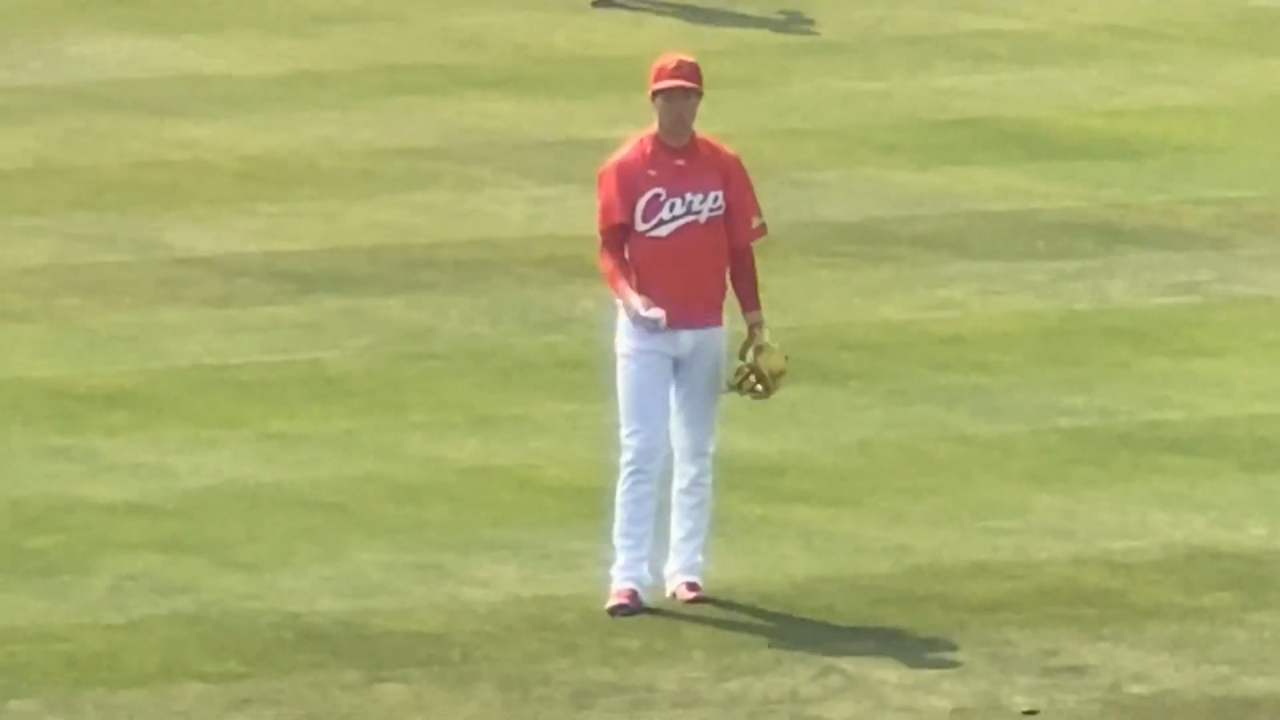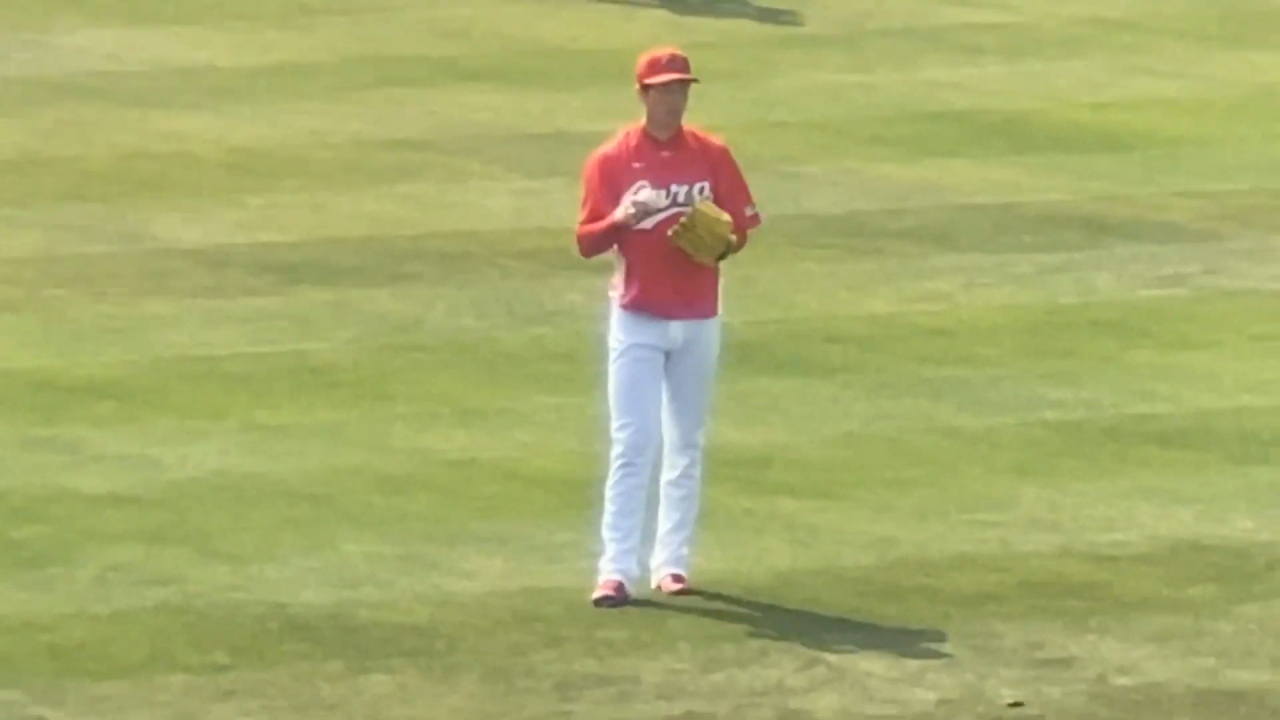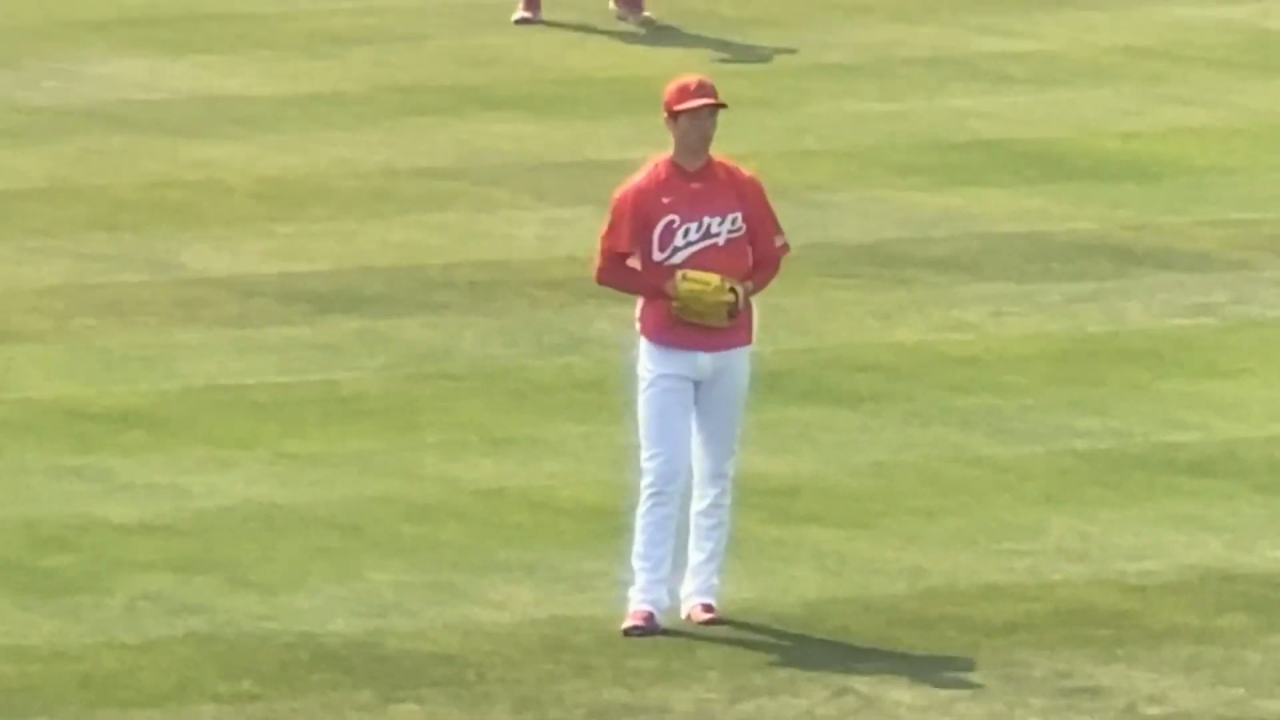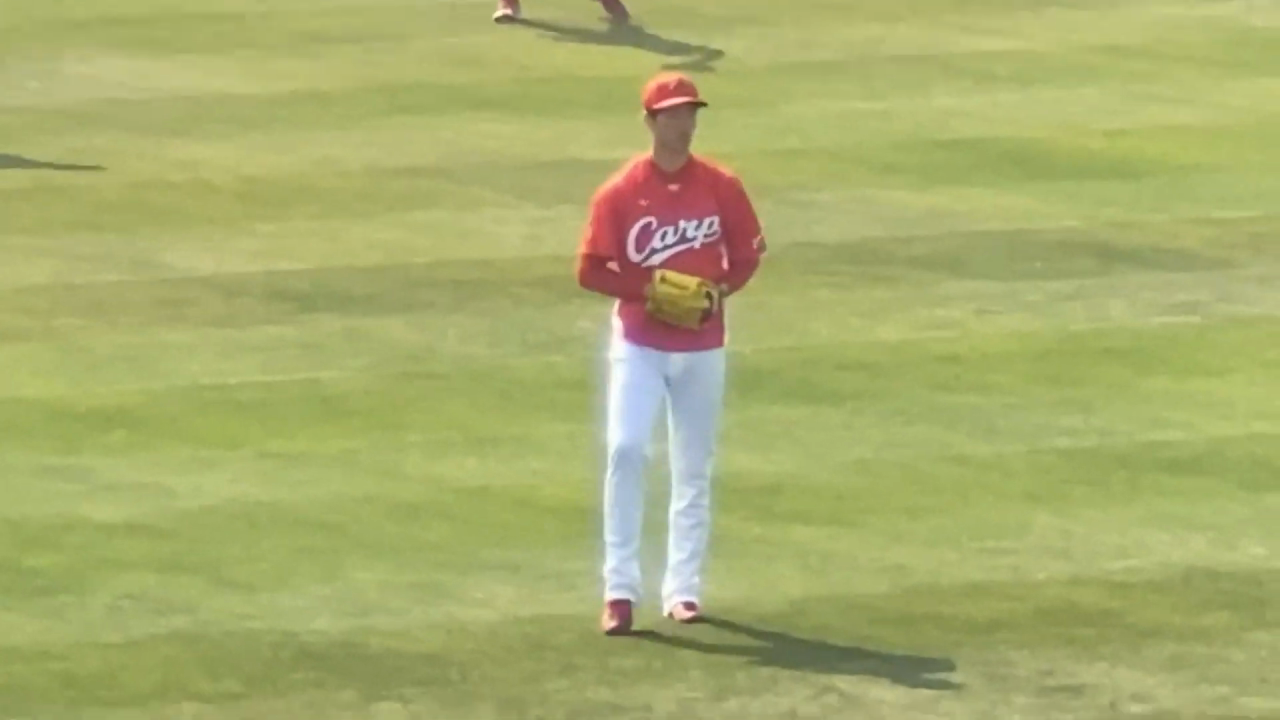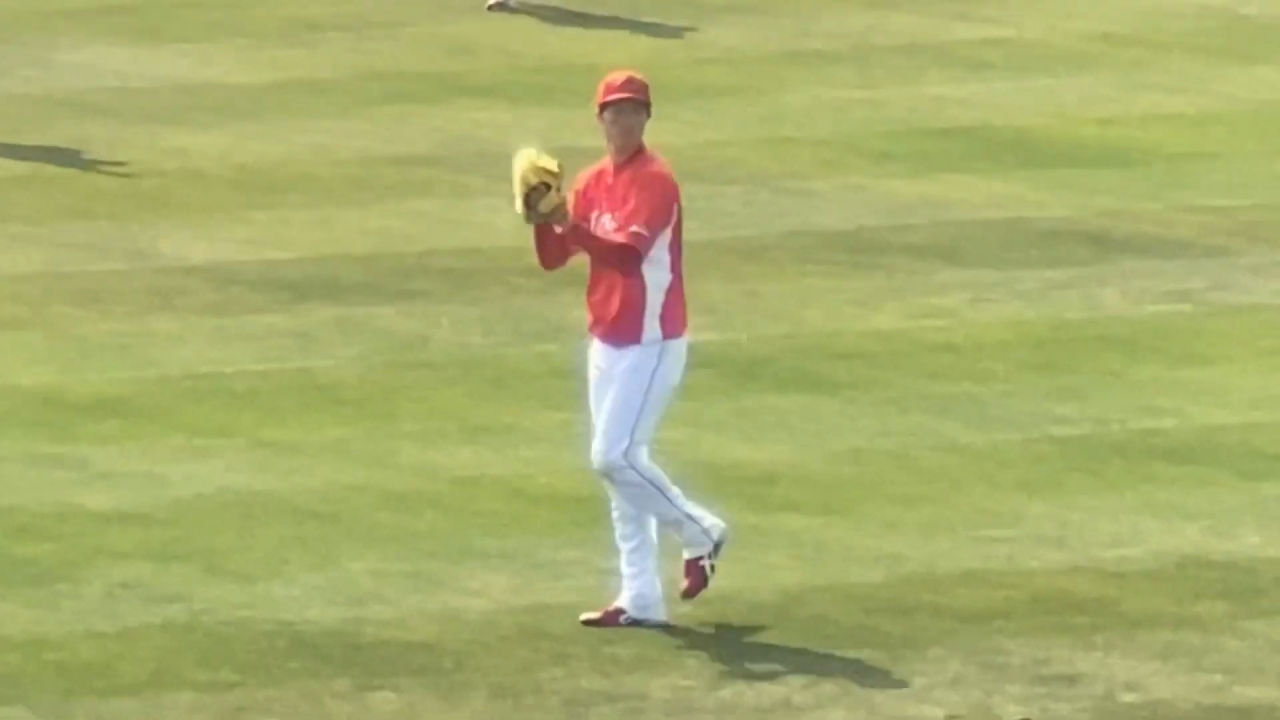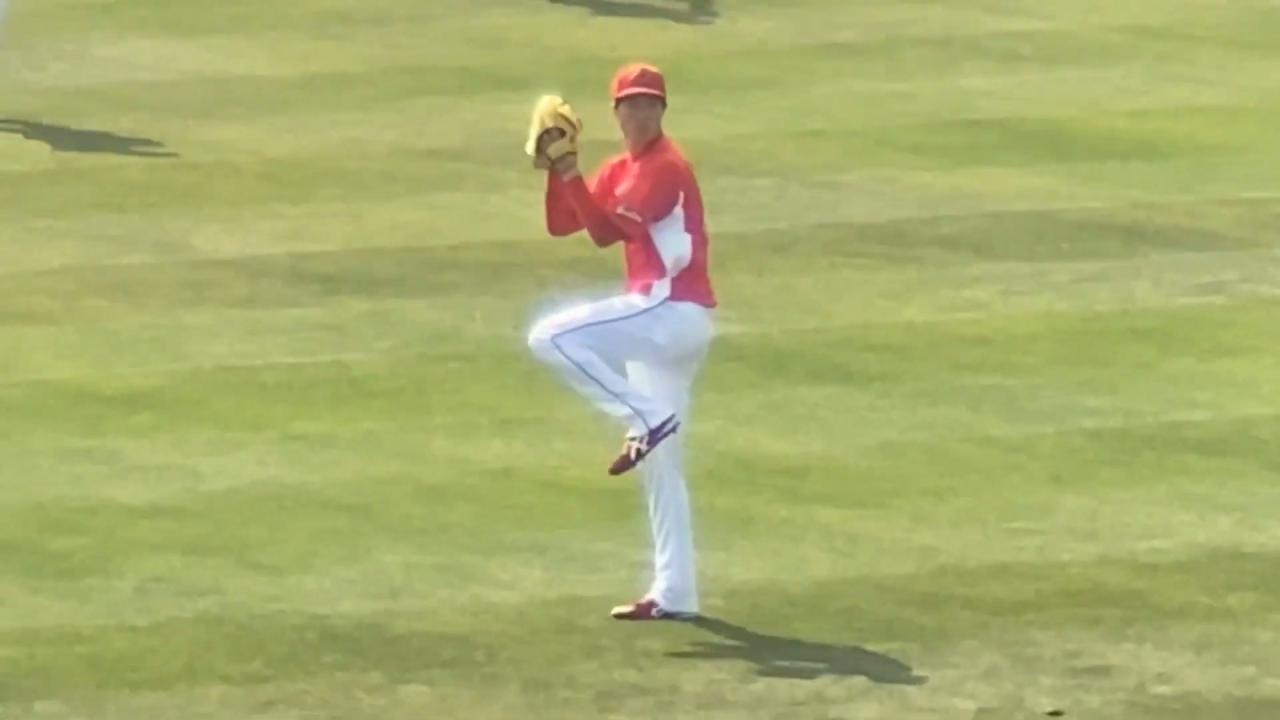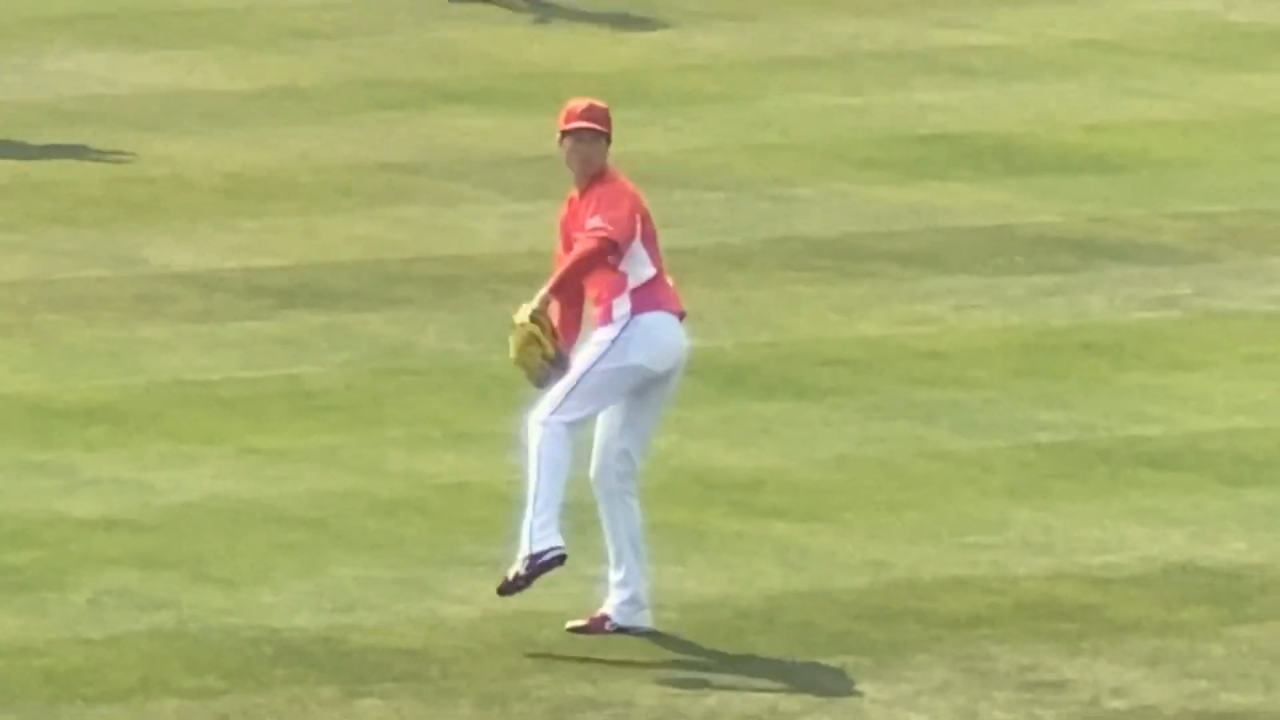
dt=0.7s
person 1, frame 1
left shoulder: (724, 164)
right shoulder: (623, 167)
left elbow: (740, 247)
right elbow: (610, 248)
left wrist: (753, 317)
right wrist: (630, 296)
left hip: (707, 330)
right hip: (644, 330)
left knee: (696, 453)
right knee: (642, 452)
left ankle: (685, 570)
right ankle: (629, 577)
person 1, frame 2
left shoulder: (713, 154)
right shoulder: (610, 159)
left elbow: (740, 230)
right elbow: (586, 242)
right wrist: (621, 217)
left hip: (698, 319)
right hip: (636, 319)
left knee: (687, 444)
right knee: (632, 443)
left ankle: (671, 561)
right ankle: (617, 568)
person 1, frame 3
left shoulder: (742, 186)
right shoulder: (640, 192)
left elbow: (771, 257)
right elbow: (608, 269)
left wrist: (744, 289)
right wrist: (665, 287)
left hip: (730, 349)
right hip: (666, 351)
left knee: (716, 474)
right knee: (663, 473)
left ankle: (701, 592)
right ankle: (647, 599)
person 1, frame 4
left shoulder: (722, 186)
right shoulder: (619, 191)
left elbow: (748, 256)
right elbow: (590, 271)
left wrist: (720, 291)
right wrist: (647, 290)
left hip: (702, 349)
right hip: (639, 344)
left knee: (694, 471)
right knee: (627, 449)
left ankle: (683, 589)
right ankle: (620, 586)
person 1, frame 5
left shoulder: (654, 179)
right shoulder: (589, 181)
left elbow: (625, 254)
right elbow: (553, 258)
left wrist: (568, 222)
right wrist: (545, 218)
left hip: (649, 340)
right hip: (608, 341)
left knee: (615, 457)
right knee: (618, 464)
left ankle: (700, 530)
right ankle: (640, 597)
person 1, frame 6
left shoulder: (666, 166)
right shoulder: (619, 168)
left elbow: (606, 230)
right elbow: (560, 223)
left wrist: (573, 178)
right wrist: (557, 172)
left hip: (671, 312)
right hip: (670, 319)
left knee: (550, 337)
right knee: (661, 464)
left ankle: (645, 420)
right ankle: (674, 594)
person 1, frame 7
left shoulder: (612, 194)
right shoulder: (572, 209)
left elbow: (605, 243)
right elbow: (577, 288)
left wrist: (548, 291)
right wrist: (561, 354)
left hip: (639, 328)
right hip: (662, 338)
left knee: (549, 420)
right knee: (611, 473)
left ankle: (540, 544)
right ankle: (628, 607)
